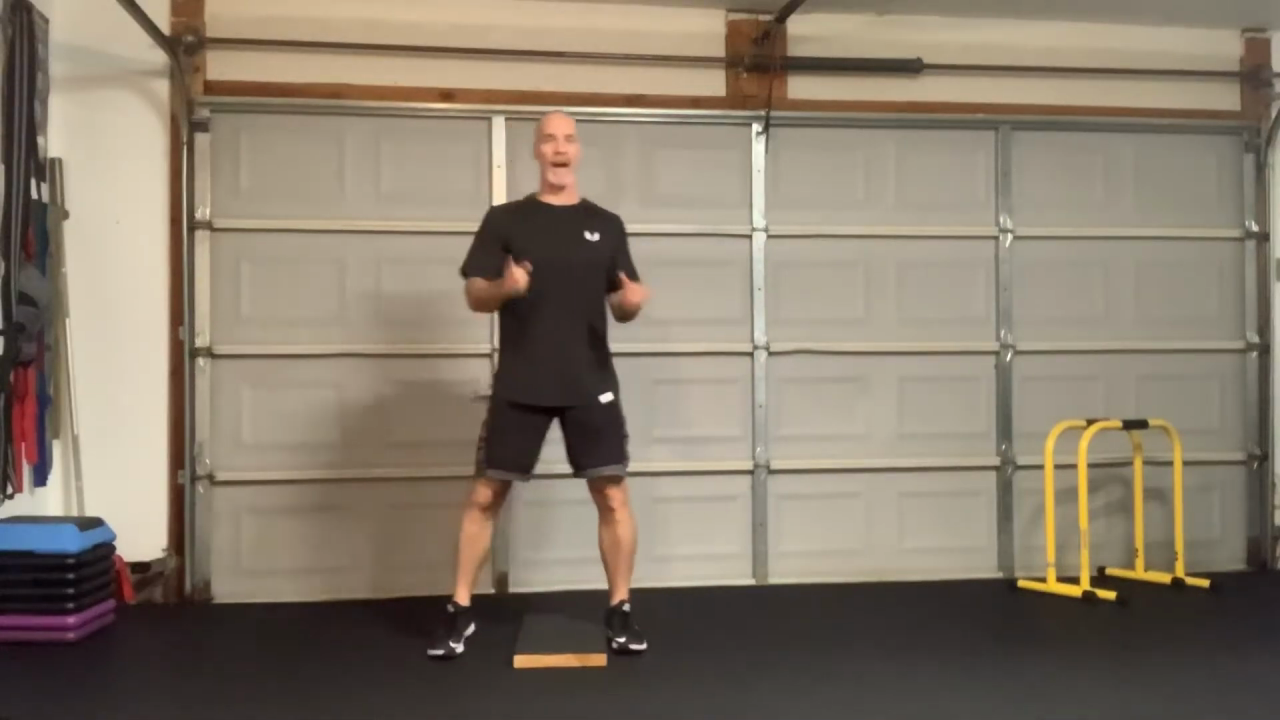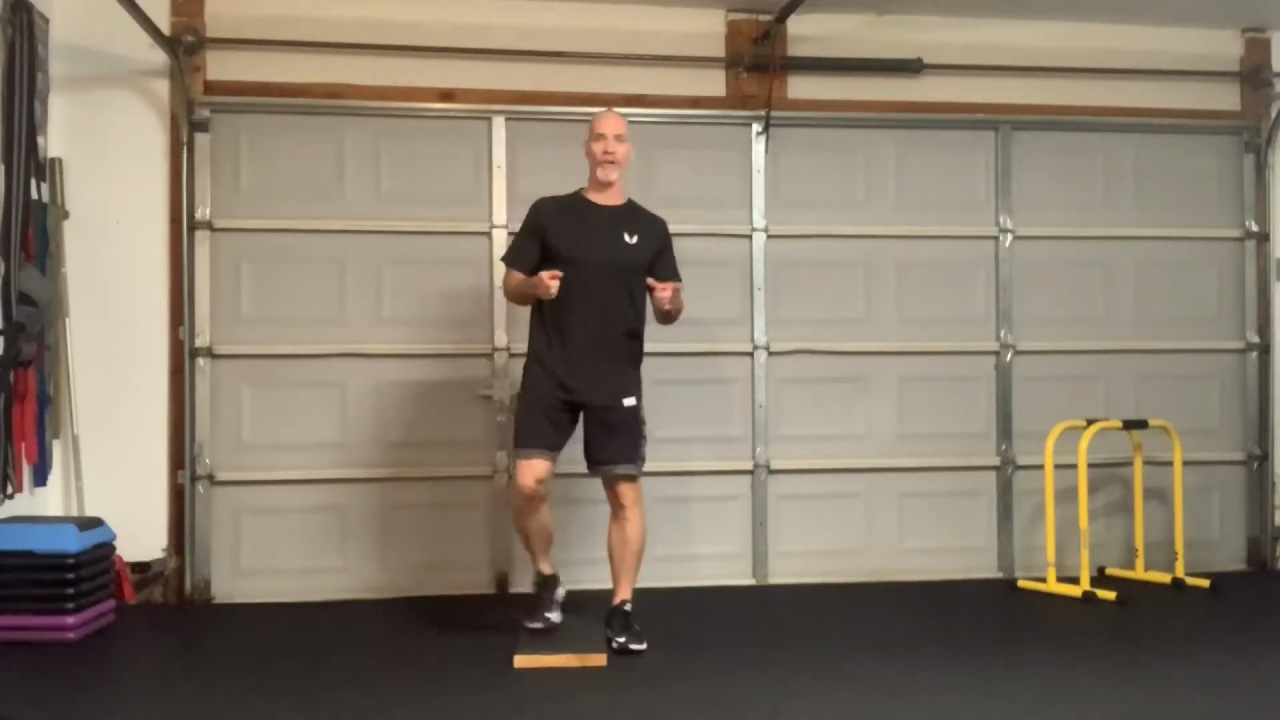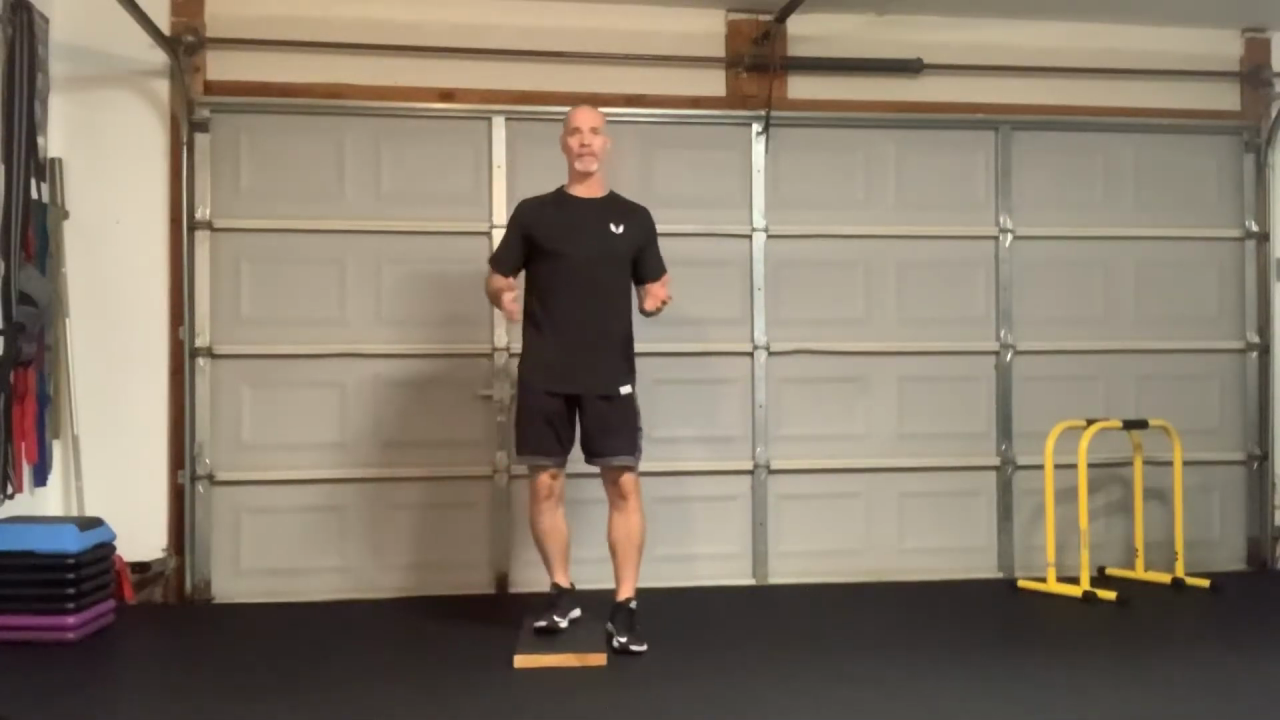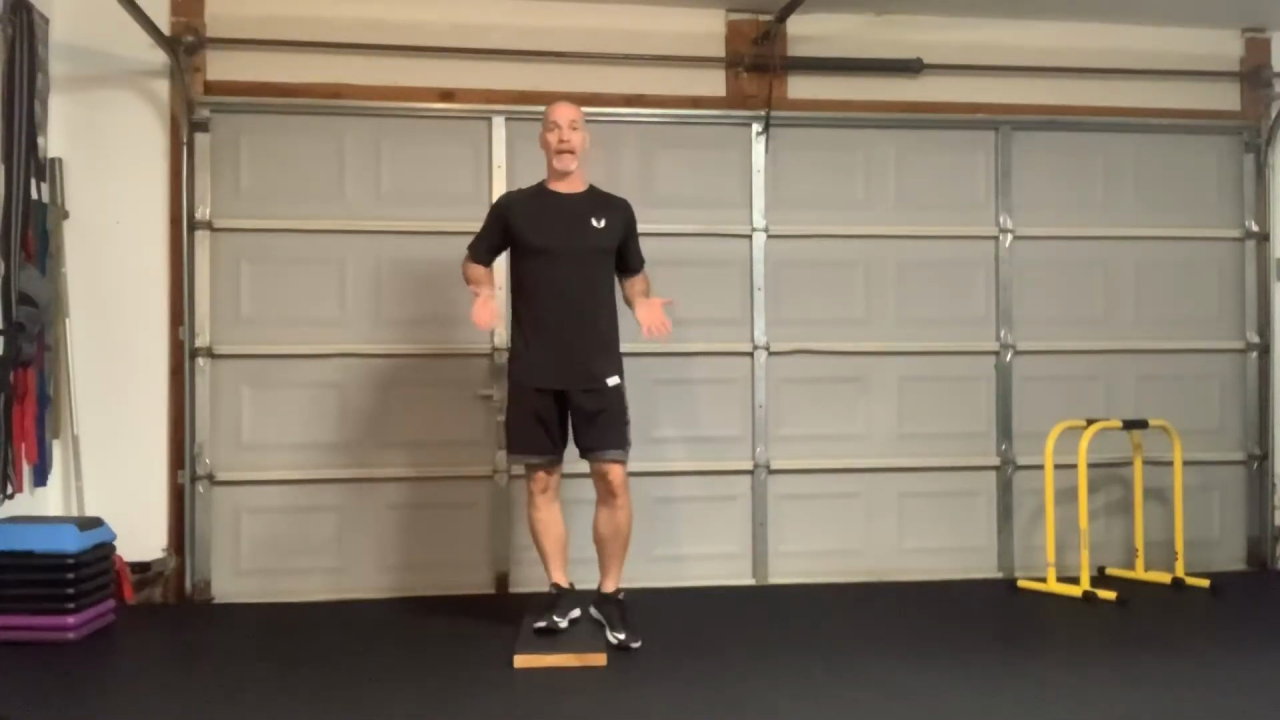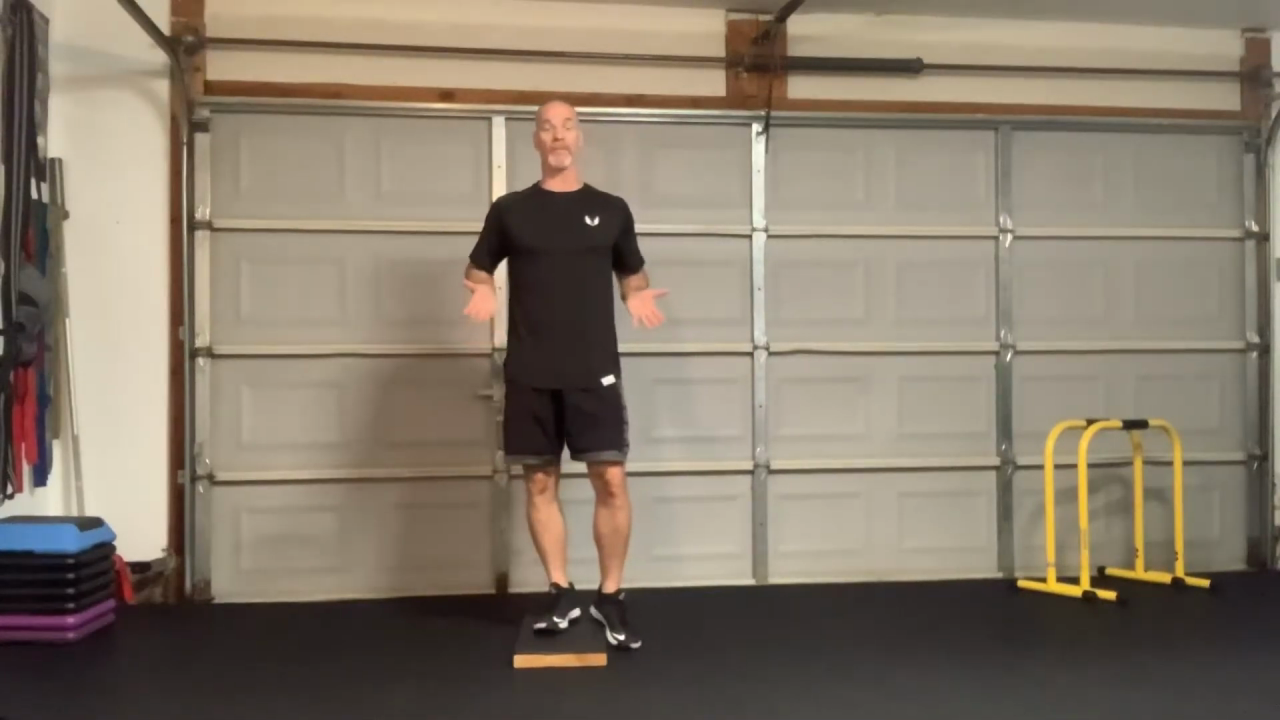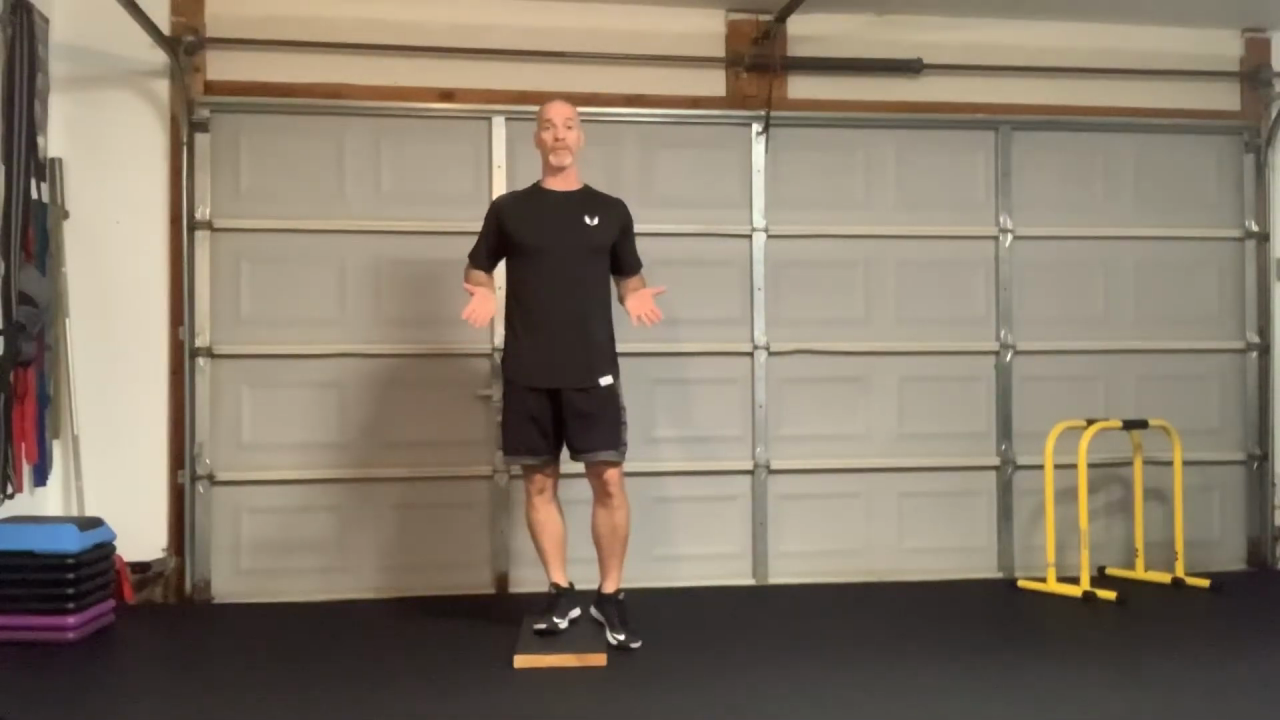
dt=0.4s
person 1, frame 1
left shoulder: (606, 225)
right shoulder: (504, 220)
left elbow: (621, 308)
right elbow: (474, 295)
left wrist: (631, 300)
right wrist: (504, 286)
left hip: (591, 382)
right hip: (521, 383)
left knee: (612, 495)
right knee: (485, 496)
left ankle: (619, 610)
right ankle: (460, 610)
person 1, frame 2
left shoulder: (651, 228)
right shoulder: (549, 213)
left elbow: (669, 306)
right elbow: (510, 284)
left wrist: (670, 303)
right wrist: (534, 286)
left hip: (617, 379)
right hip: (549, 374)
left knee: (625, 494)
right knee: (528, 483)
left ankle: (621, 609)
right ankle: (547, 580)
person 1, frame 3
left shoulder: (634, 217)
right shoulder: (533, 212)
left elbow: (650, 290)
right elbow: (496, 278)
left wrist: (657, 298)
right wrist: (504, 295)
left hip: (611, 373)
right hip: (544, 373)
left knee: (623, 486)
right knee: (545, 486)
left ankle: (624, 607)
right ankle: (562, 593)
person 1, frame 4
left shoulder: (616, 210)
right shoulder: (515, 207)
left elbow: (632, 273)
right elbow: (474, 259)
left wrist: (643, 302)
right wrist: (483, 291)
left hip: (598, 368)
right hip: (533, 371)
left knee: (613, 481)
right knee: (542, 481)
left ankle: (610, 596)
right ankle: (561, 593)
person 1, frame 5
left shoulder: (611, 209)
right shoulder: (510, 209)
left elbow: (633, 272)
right elbow: (479, 268)
left wrist: (639, 295)
right wrist: (483, 292)
left hip: (594, 368)
right hip: (530, 371)
left knee: (611, 481)
right knee: (540, 481)
left ankle: (610, 596)
right ankle: (561, 592)
person 1, frame 6
left shoulder: (611, 210)
right shoulder: (509, 208)
left elbow: (629, 276)
right elbow: (477, 268)
left wrist: (636, 296)
right wrist: (482, 293)
left hip: (592, 368)
right hip: (528, 371)
left knee: (609, 481)
right knee: (539, 482)
left ankle: (610, 596)
right ankle: (561, 592)
